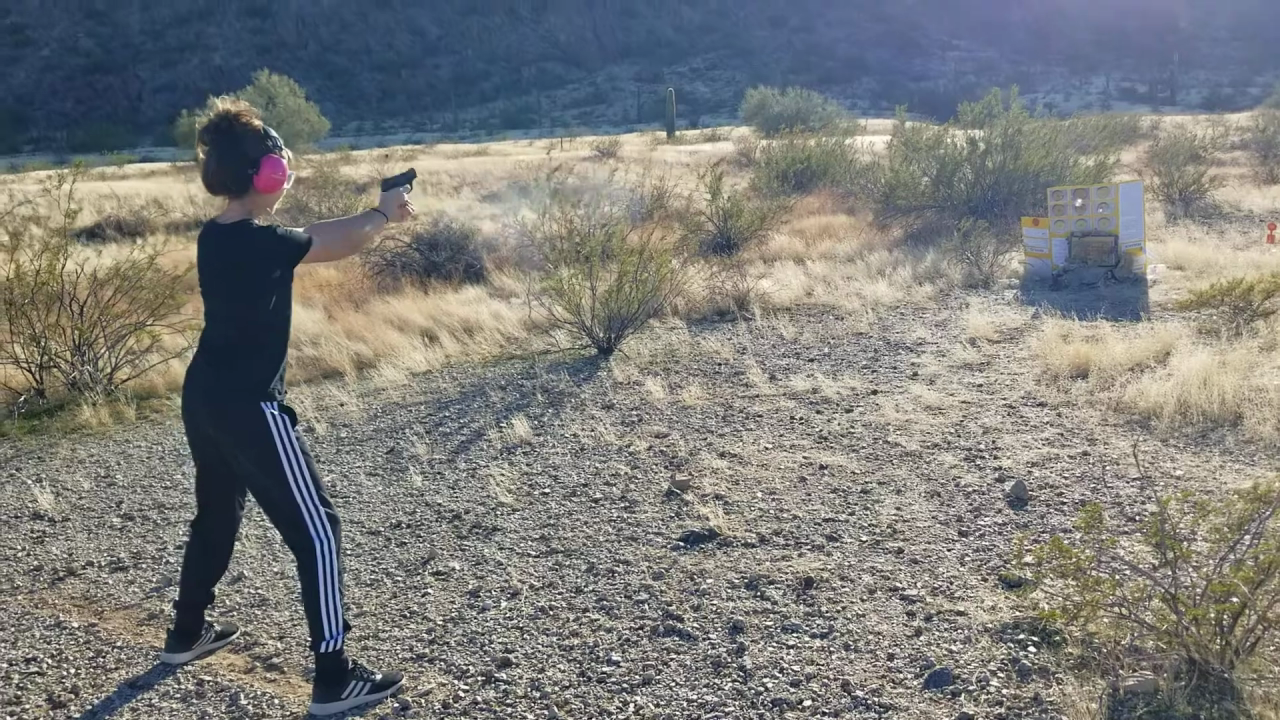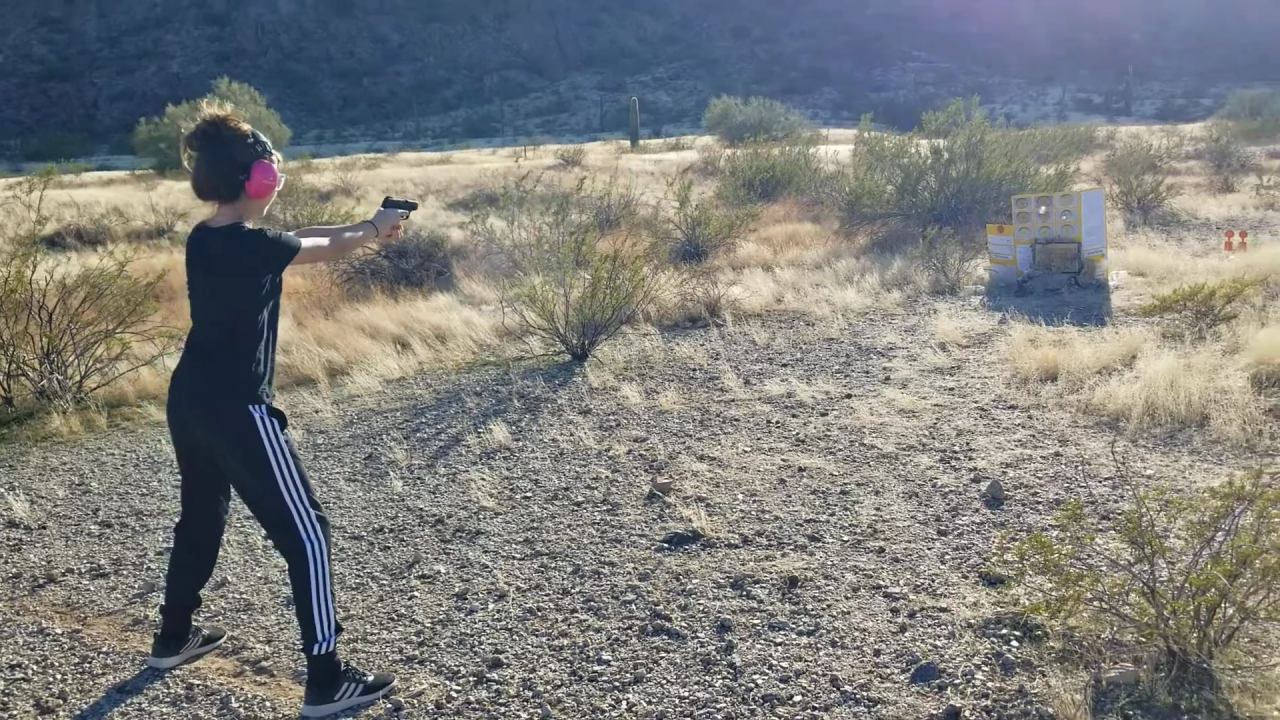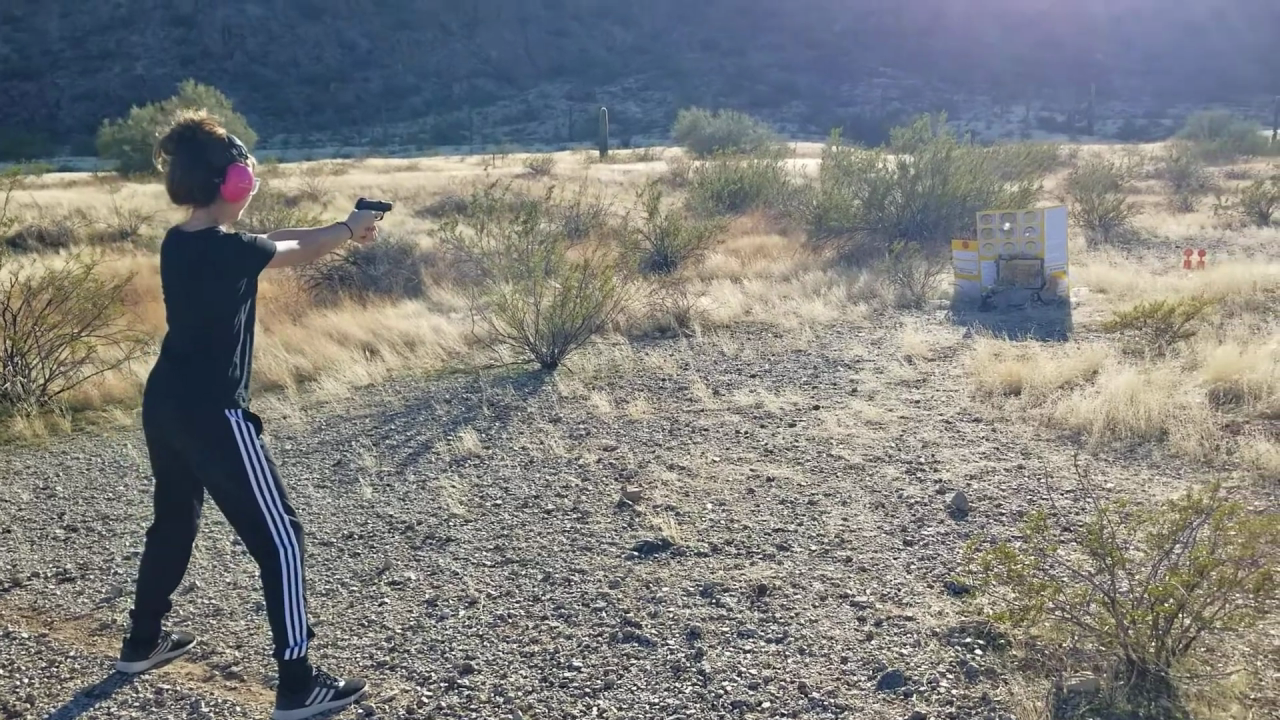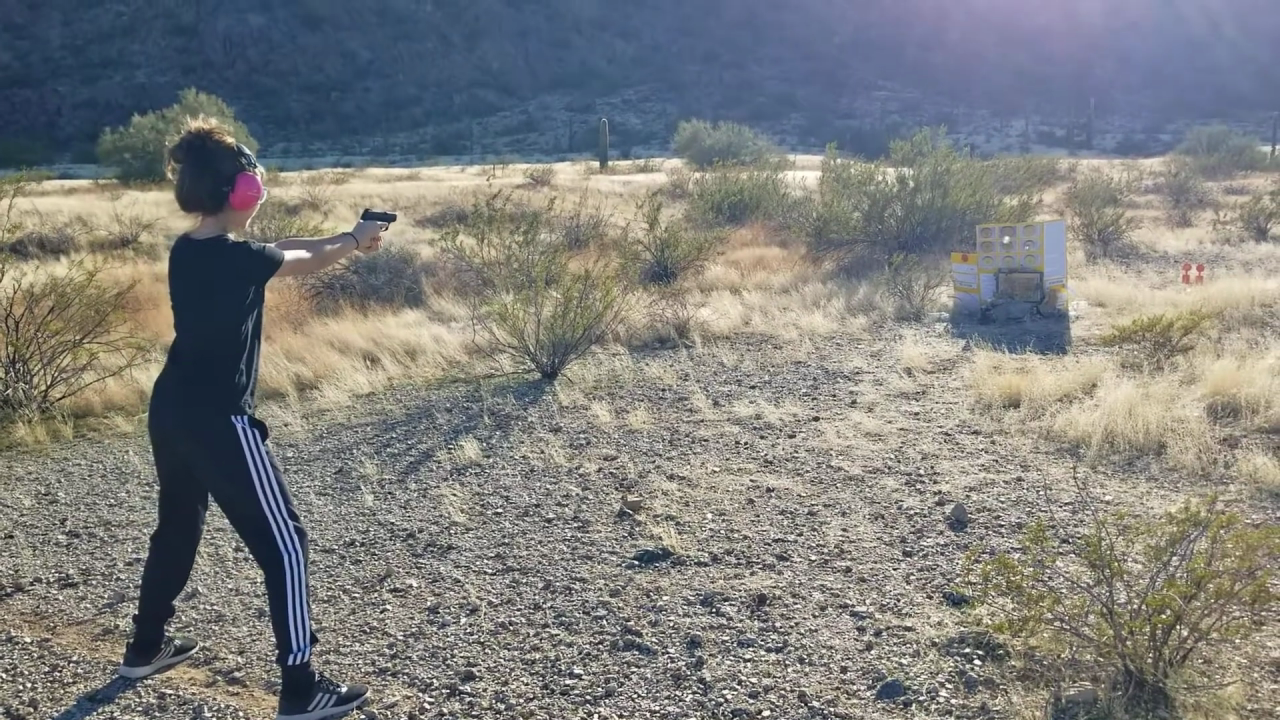
dt=0.4s
person 1, frame 1
left shoulder: (216, 236)
right shoulder: (262, 243)
left elbow: (313, 234)
right elbow: (337, 246)
left wrist: (373, 214)
right wrist: (384, 213)
left hip: (204, 397)
right hip: (248, 407)
left knee: (217, 513)
right knee: (316, 533)
left ankle: (187, 632)
person 1, frame 2
left shoulder: (203, 240)
right shoulder: (253, 246)
left elbow: (303, 239)
right elbow: (326, 249)
left wrist: (364, 228)
right wrist: (375, 228)
left hip: (190, 400)
right hip: (237, 410)
left knee: (201, 516)
right knee: (306, 535)
left ankle: (173, 637)
person 1, frame 3
left shoulder: (178, 242)
right shoulder: (228, 250)
left elbow: (278, 239)
right elbow: (299, 252)
left wrist: (339, 229)
right wrist: (349, 229)
left hip: (165, 404)
right hip: (212, 415)
left knee: (173, 520)
right knee: (279, 540)
left ankle: (142, 642)
person 1, frame 4
left shoulder: (186, 250)
right shoulder: (238, 259)
left elbow: (285, 248)
right elbow: (307, 260)
left wrist: (345, 237)
right wrist: (356, 240)
left hip: (172, 410)
right hip: (219, 421)
left knee: (178, 526)
right knee: (283, 546)
left ankle: (145, 647)
